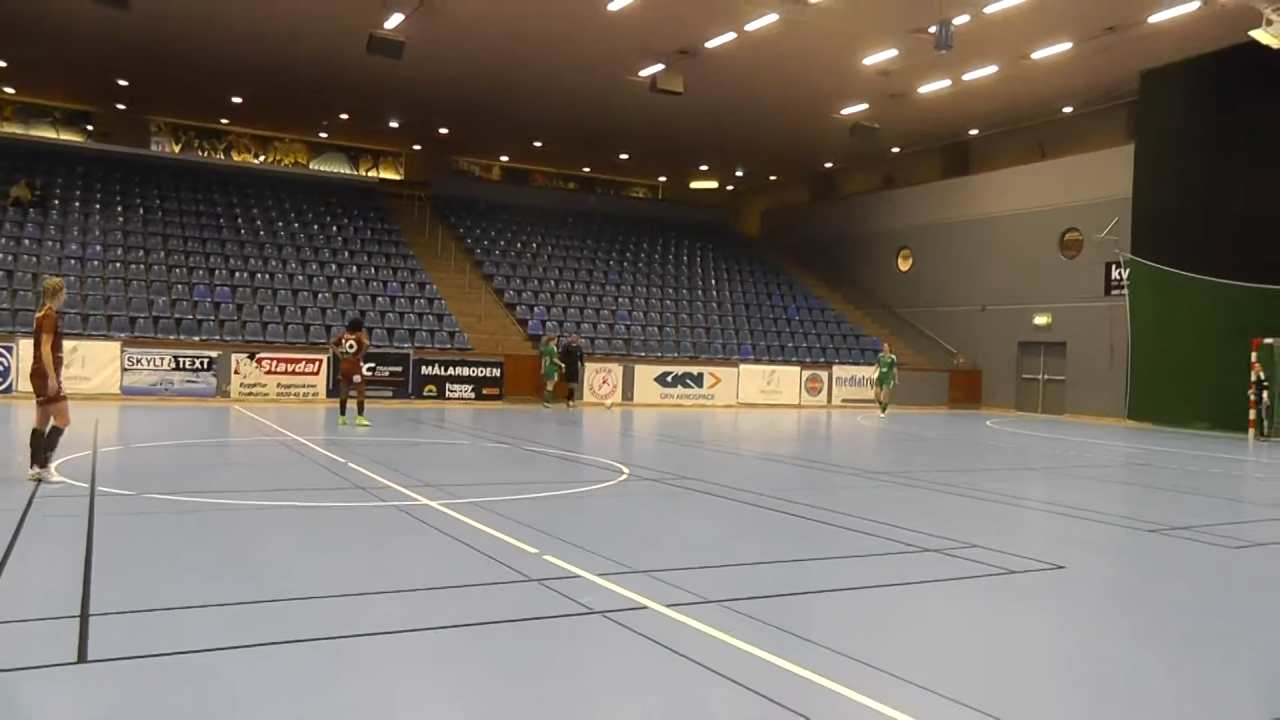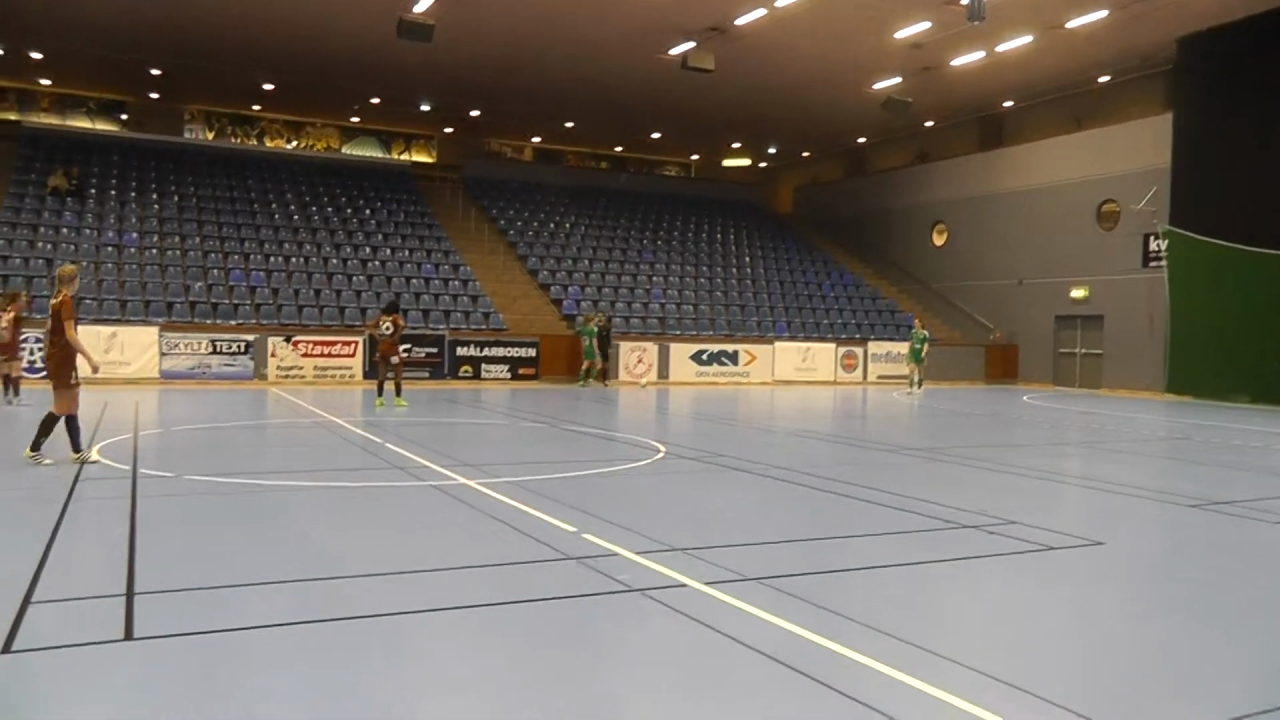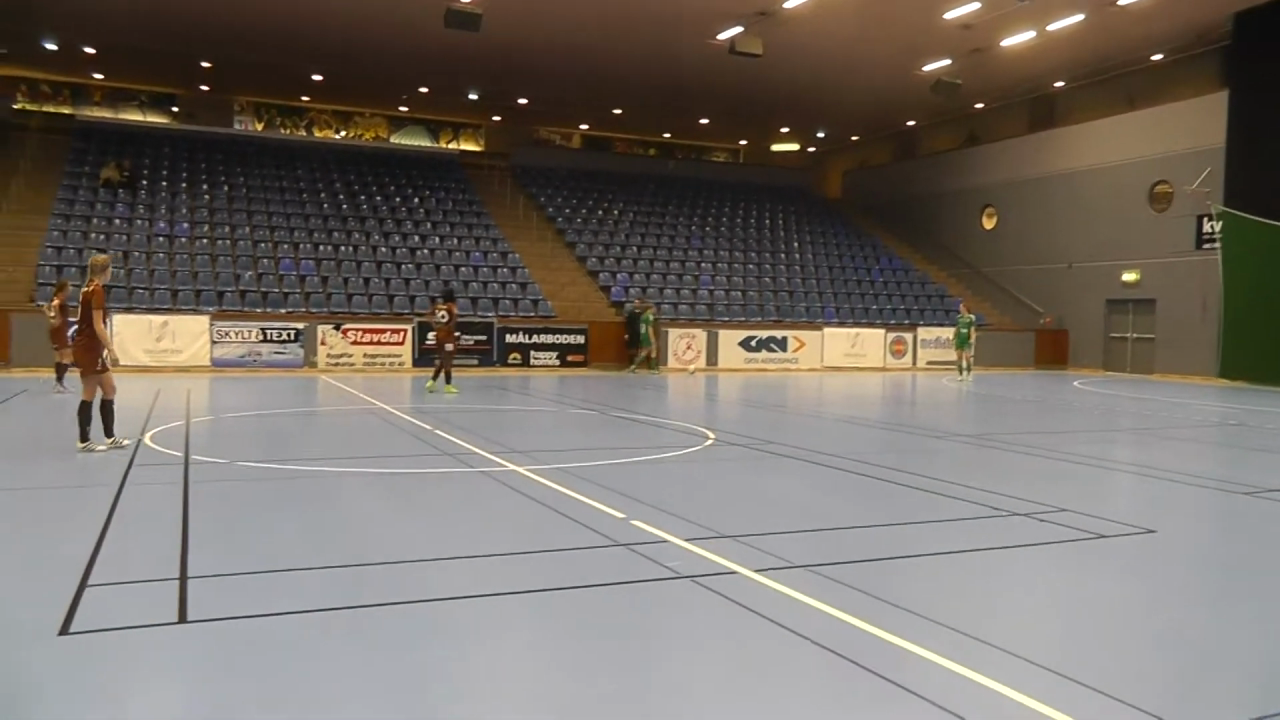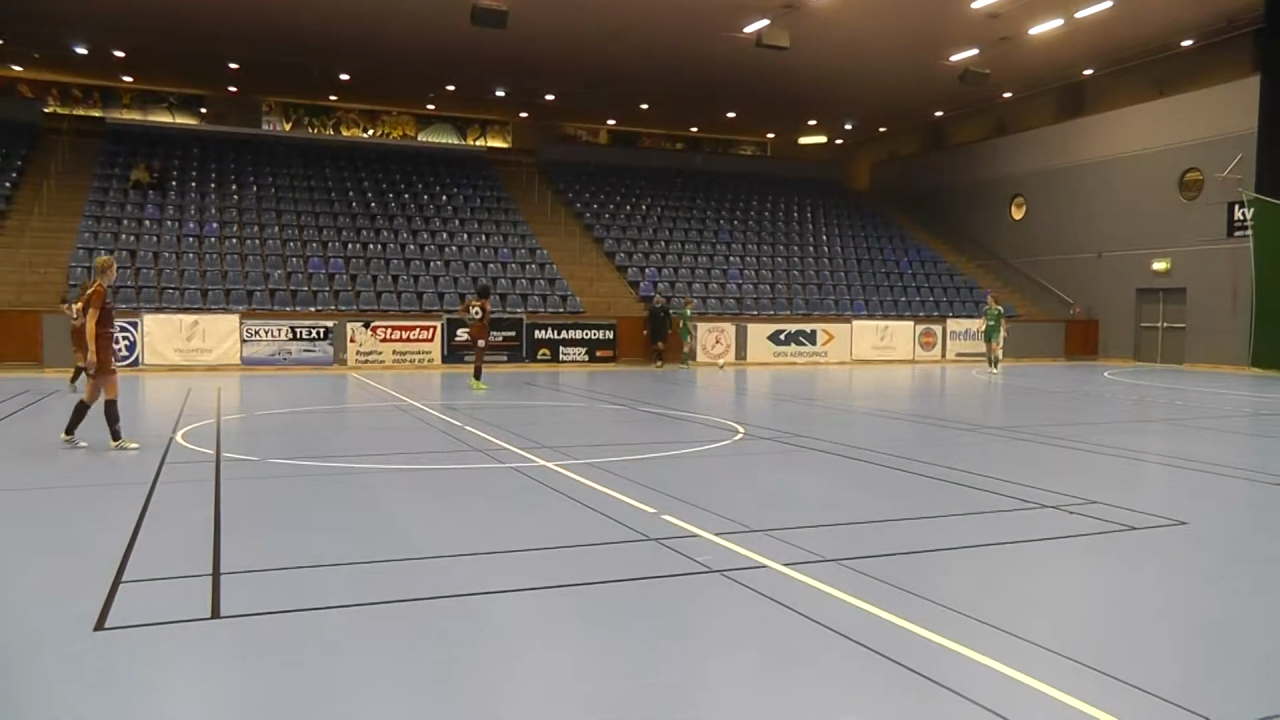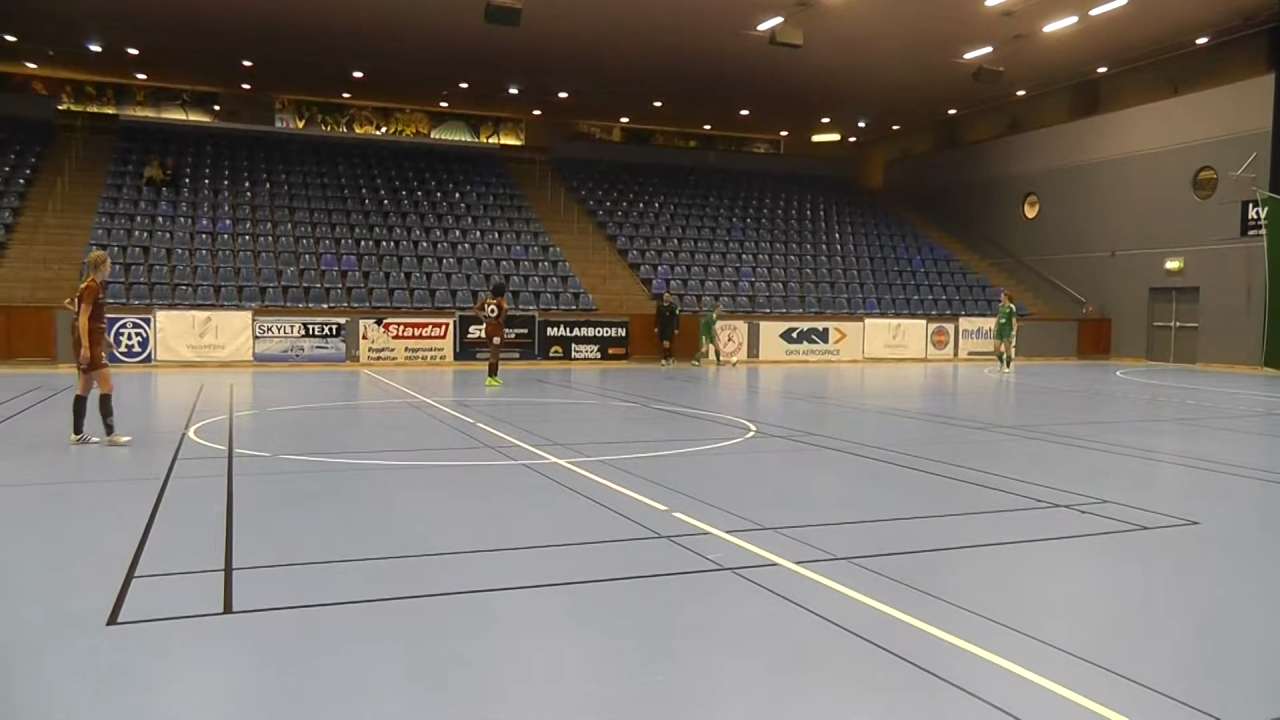
dt=0.3s
person 1, frame 1
left shoulder: (43, 313)
right shoulder: (49, 314)
right elbow: (46, 348)
right wrist: (52, 377)
left hip: (41, 374)
right hip: (45, 375)
left knee: (42, 423)
right knee: (63, 420)
left ankle: (38, 467)
right ankle: (40, 464)
person 1, frame 2
left shoulder: (57, 300)
right shoulder: (66, 301)
left elbow: (49, 331)
right elbow: (70, 335)
left wrist: (48, 354)
right wrist: (89, 358)
left hip: (57, 359)
right hip: (62, 361)
left knee: (70, 408)
right knee: (62, 409)
left ankle: (78, 452)
right ankle: (34, 450)
person 1, frame 3
left shoulder: (88, 289)
right shoulder: (96, 291)
right elbow: (98, 324)
right wrist: (110, 350)
left hip: (89, 348)
right hip: (88, 348)
left knee: (110, 391)
right knee: (90, 395)
left ankle: (110, 436)
right ankle: (85, 441)
person 1, frame 4
left shoulder: (98, 290)
right shoulder: (99, 291)
right elbow: (90, 323)
left wrist: (106, 349)
right wrist: (91, 351)
left hip: (103, 349)
right hip: (98, 350)
left knee: (92, 396)
right knee: (112, 394)
left ankle: (69, 434)
right ankle: (117, 440)
person 1, frame 5
left shoulder: (91, 285)
right shoulder: (91, 287)
right elbow: (83, 318)
left wrist: (105, 339)
right wrist: (85, 346)
left hip: (91, 345)
right hip: (88, 345)
left knee: (84, 389)
right knee: (106, 387)
left ankle: (78, 433)
right ankle: (110, 433)
